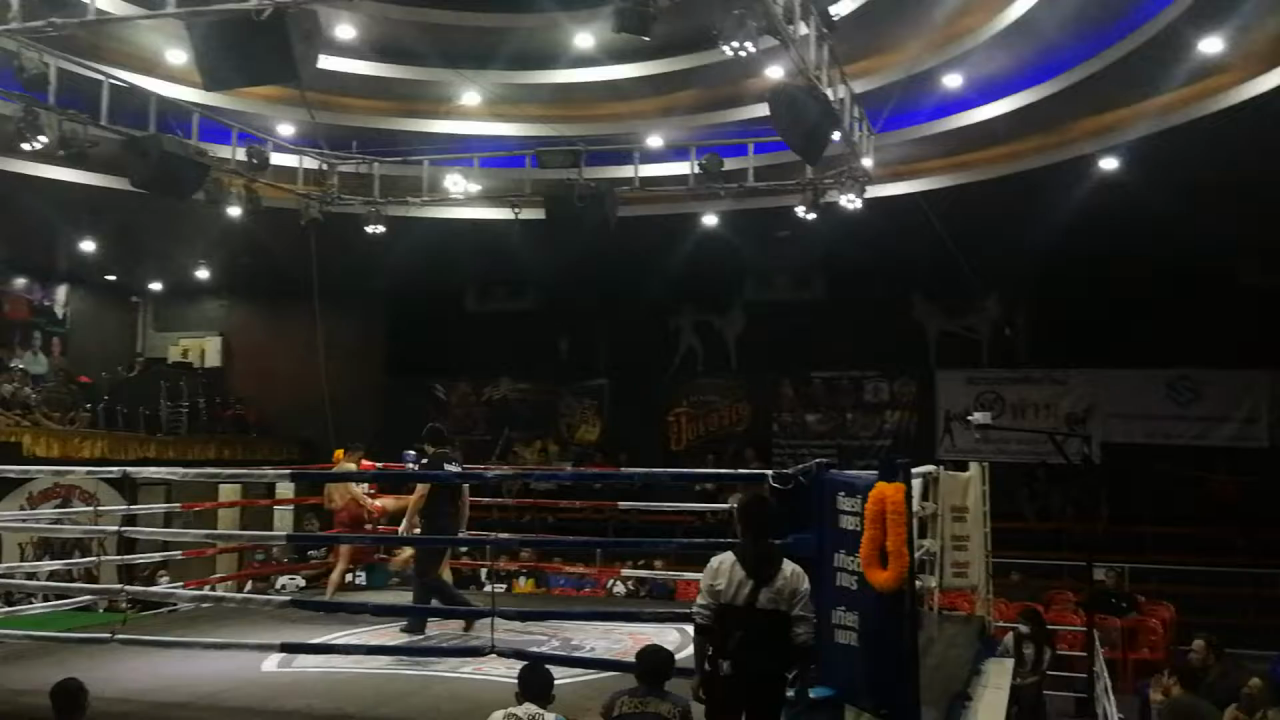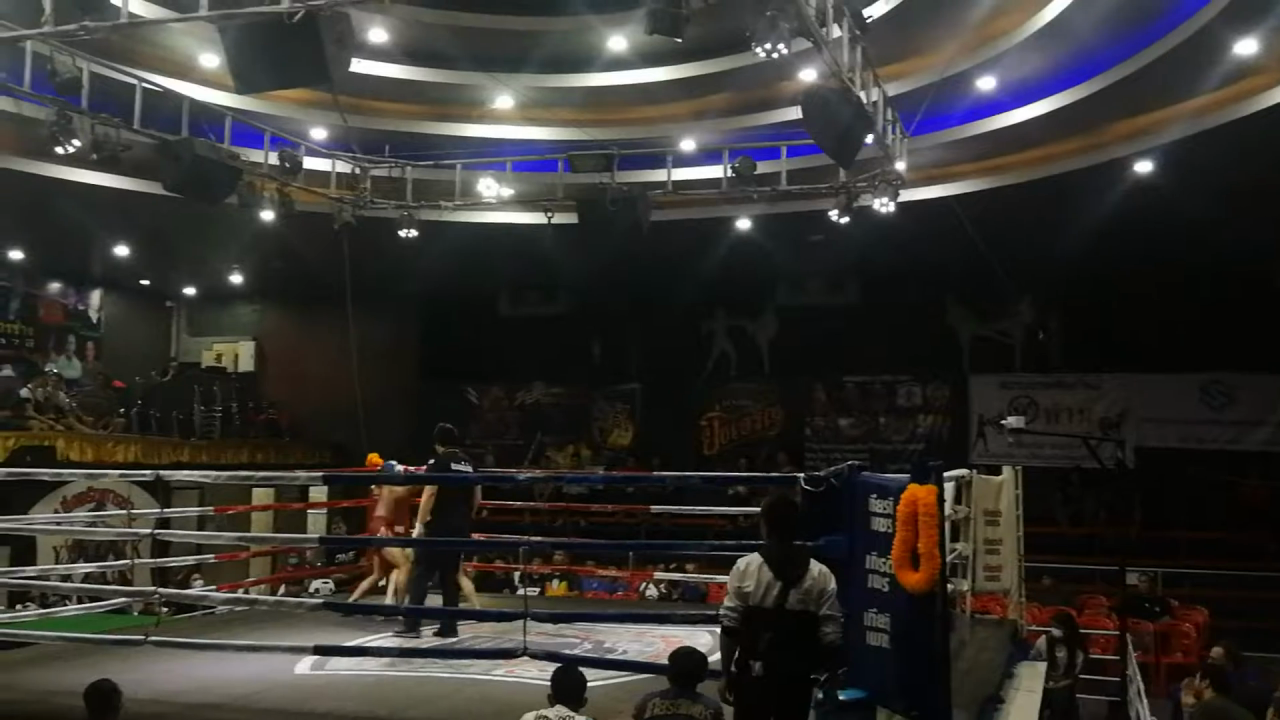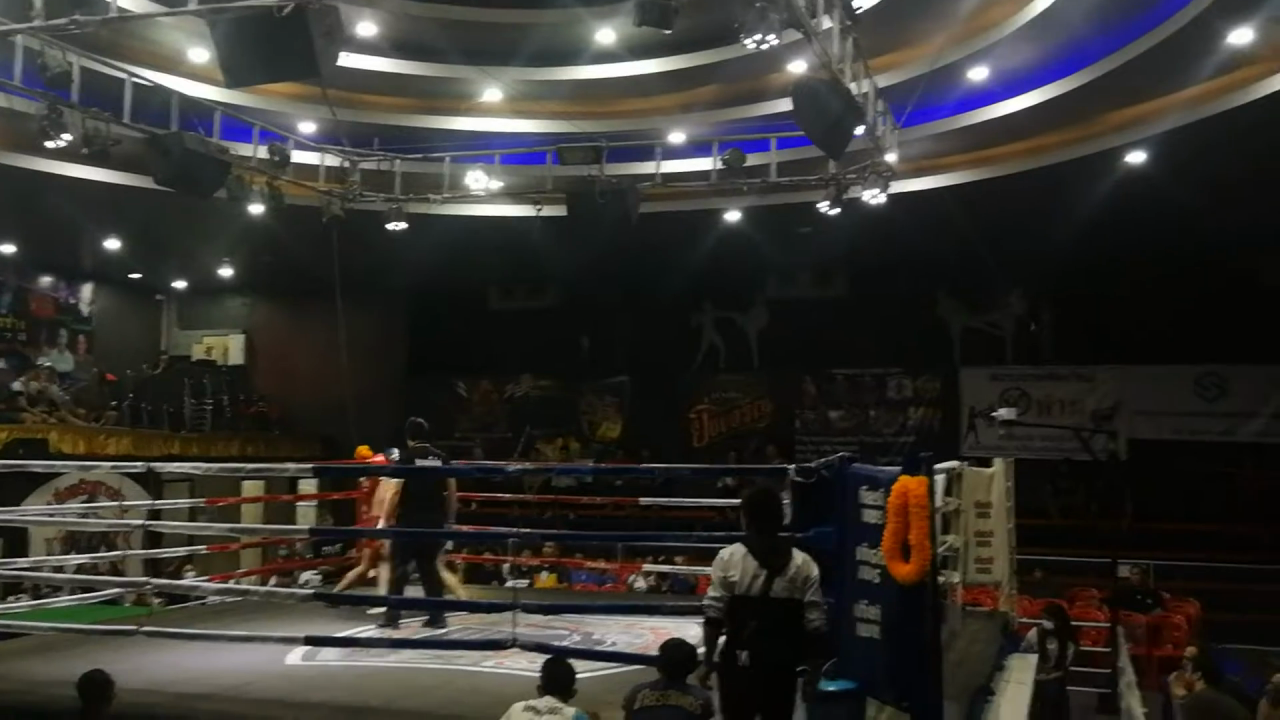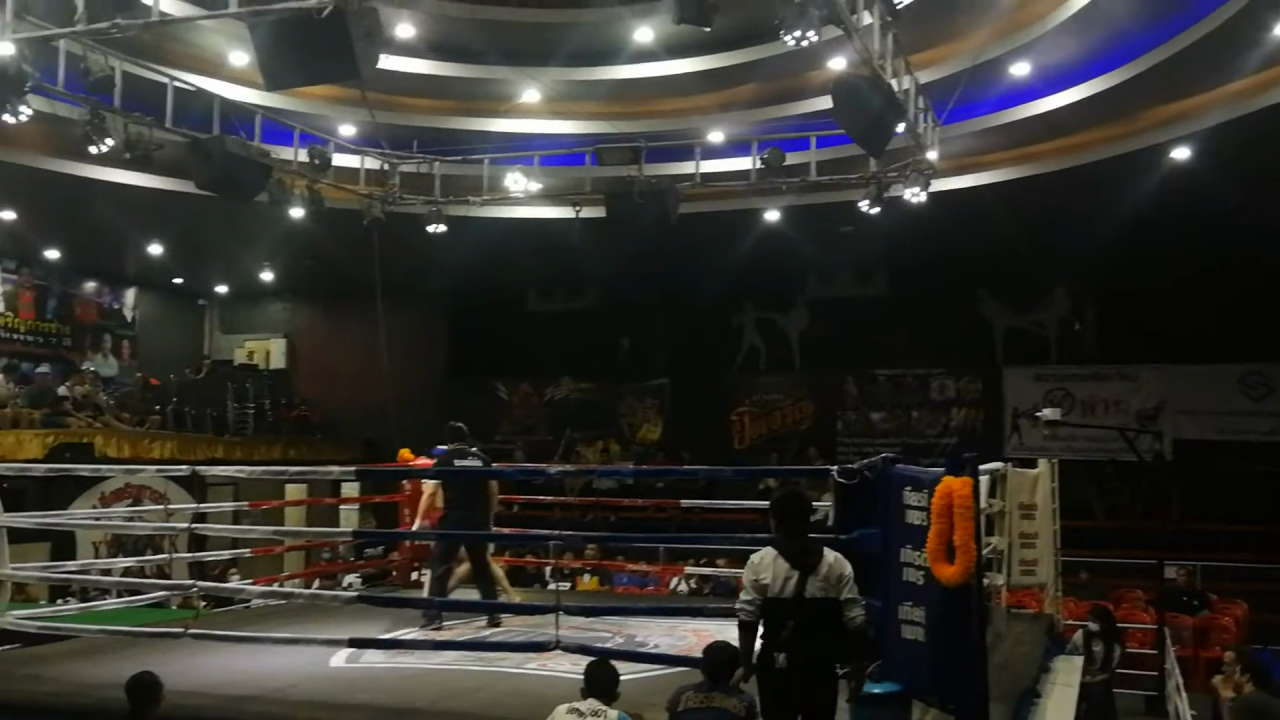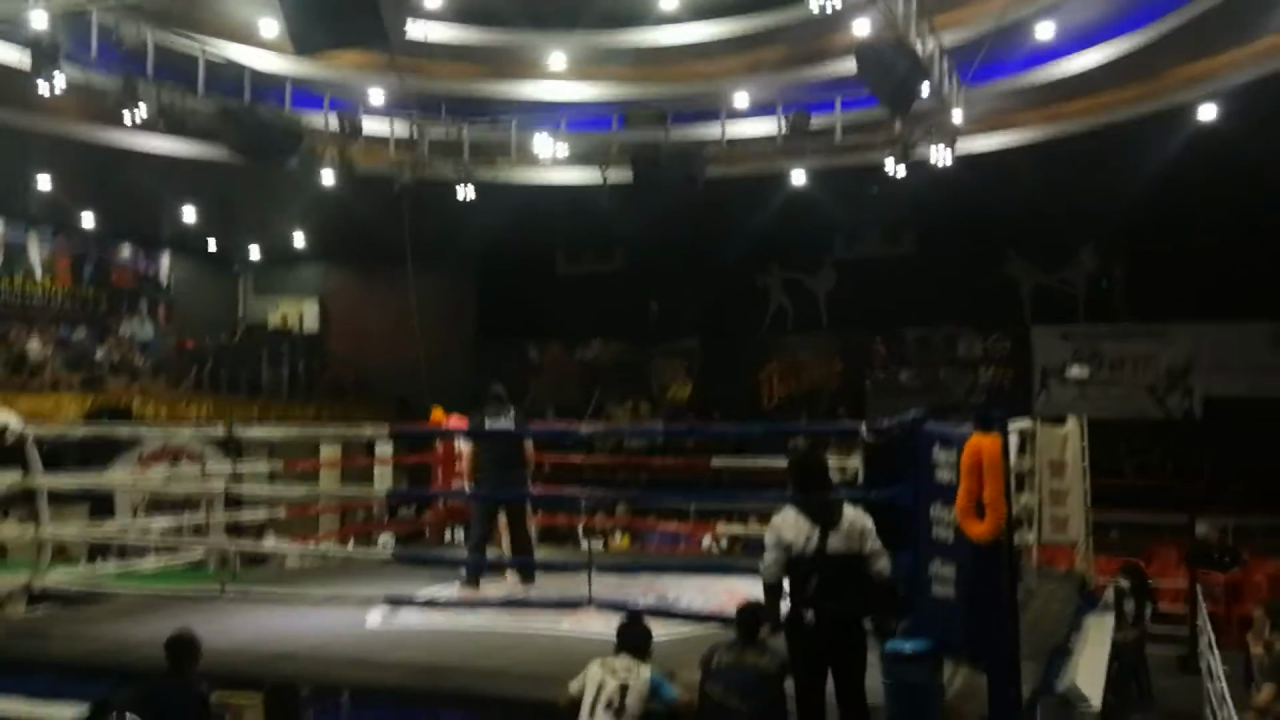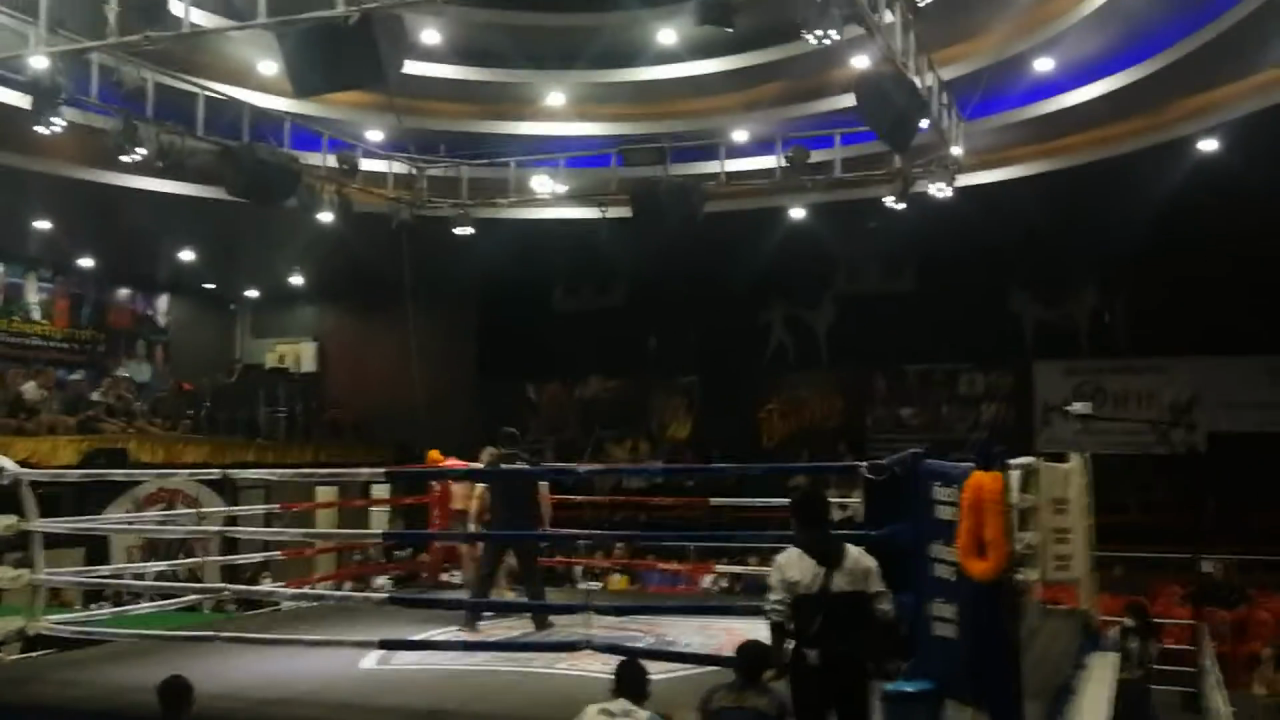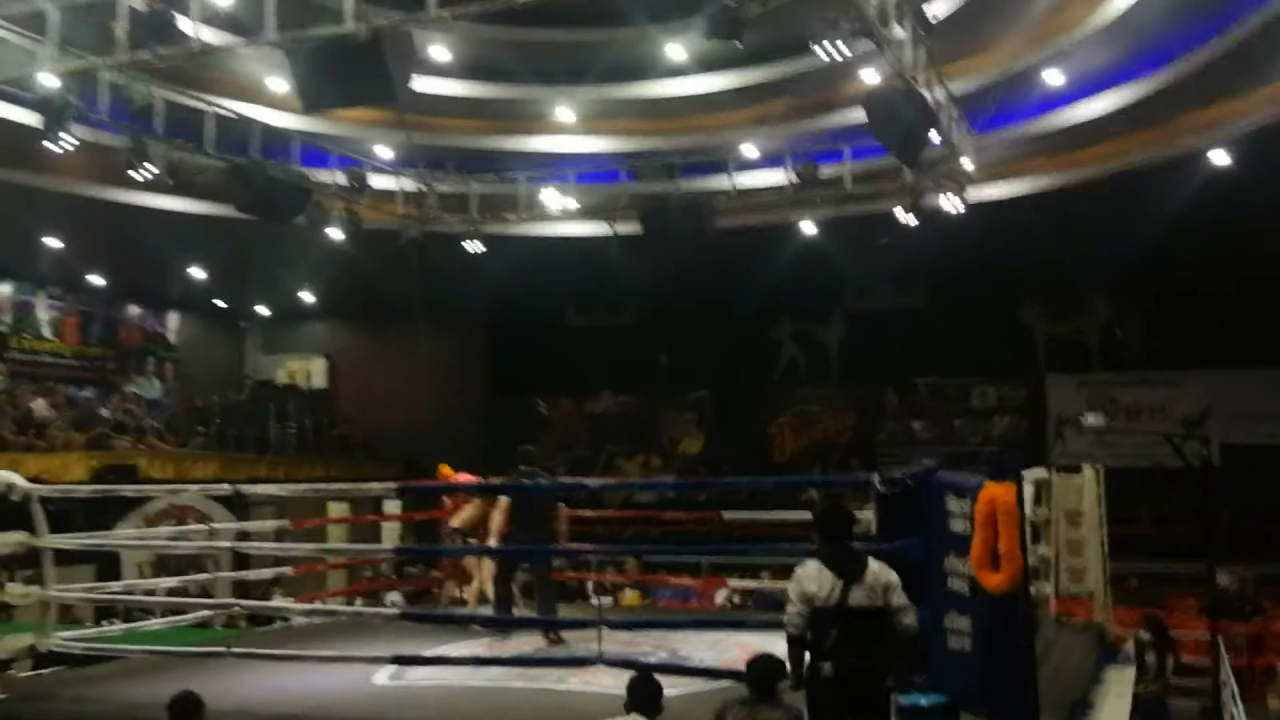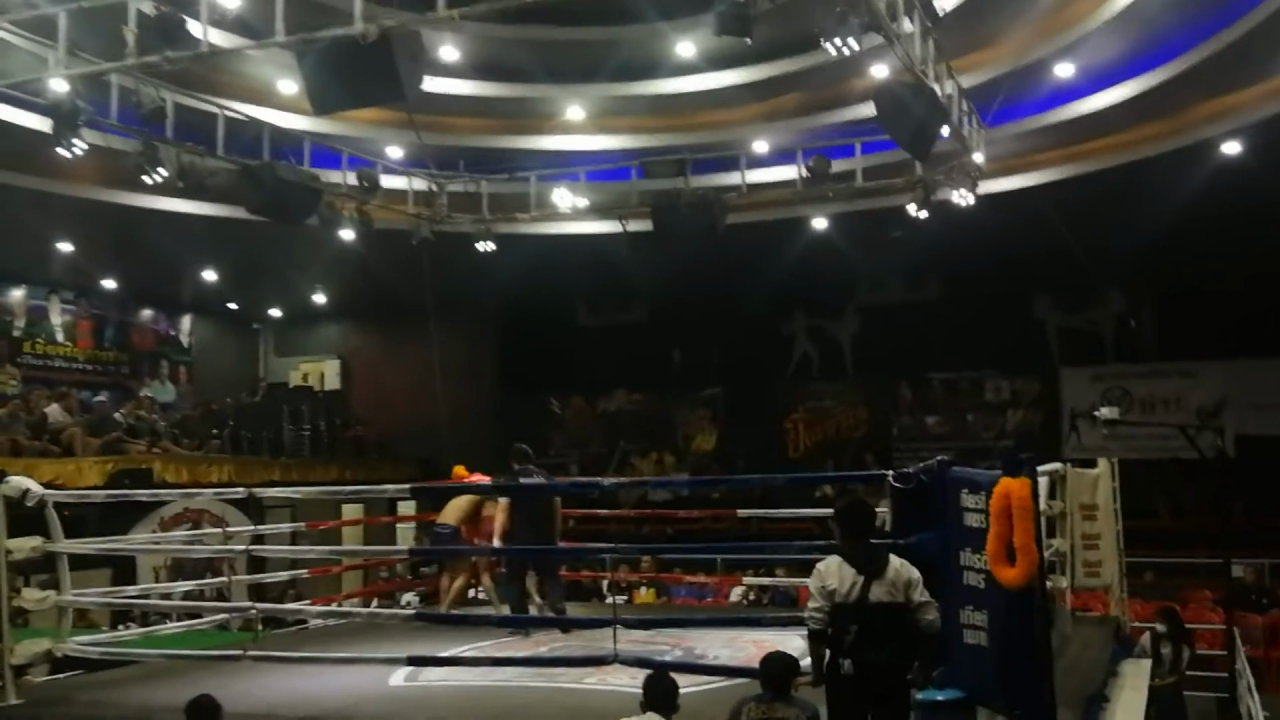
dt=0.3s
person 1, frame 1
left shoulder: (718, 566)
right shoulder: (794, 575)
left elbow: (703, 625)
right elbow: (803, 637)
left wrist: (699, 672)
right wrist: (803, 681)
left hip: (724, 673)
right hip: (769, 677)
person 1, frame 2
left shoulder: (745, 568)
right shoulder: (821, 575)
left elbow: (730, 628)
right elbow: (831, 637)
left wrist: (726, 674)
left hip: (753, 675)
right hip: (796, 678)
person 1, frame 3
left shoulder: (729, 558)
right shoulder: (803, 564)
left elbow: (714, 616)
right elbow: (815, 623)
left wrist: (709, 662)
right wrist: (813, 668)
left hip: (738, 663)
right hip: (781, 666)
person 1, frame 4
left shoulder: (760, 562)
right shoulder: (836, 563)
left elbow: (748, 620)
right elbow: (855, 621)
left wrist: (746, 664)
right wrist: (857, 665)
left hip: (777, 665)
right hip: (821, 667)
person 1, frame 5
left shoulder: (783, 522)
right shoulder: (857, 518)
left elbow: (772, 579)
right elbow: (880, 572)
left wrist: (773, 619)
left hip: (806, 622)
right hip: (849, 622)
left knee: (810, 696)
right knee: (852, 696)
person 1, frame 6
left shoulder: (786, 563)
right shoulder: (860, 558)
left elbow: (778, 620)
right elbow: (884, 613)
left wrist: (779, 662)
right wrist: (877, 654)
left hip: (810, 662)
right hip: (852, 661)
person 1, frame 7
left shoulder: (805, 575)
right shoulder: (882, 573)
left elbow: (796, 633)
right elbow: (906, 627)
left wrist: (797, 674)
right wrist: (894, 666)
left hip: (827, 676)
right hip: (871, 675)
person 1, frame 8
left shoulder: (826, 571)
right shoulder: (903, 569)
left elbow: (817, 629)
right elbow: (929, 622)
left wrist: (818, 671)
right wrist: (918, 663)
left hip: (847, 672)
right hip: (892, 671)
person 2, frame 1
left shoulder: (430, 462)
right shoulder: (456, 464)
left elbow: (420, 494)
right elbow: (465, 500)
left wrist: (407, 521)
right wrist: (461, 527)
left hip: (433, 525)
right hip: (449, 526)
left knee: (426, 574)
right knee: (425, 572)
left ankle: (465, 608)
right ankle: (416, 623)
person 2, frame 2
left shoulder: (438, 462)
right shoulder: (469, 464)
left elbow: (429, 494)
right elbow: (476, 499)
left wrist: (419, 524)
left hip: (439, 526)
right hip: (461, 528)
left knee: (421, 573)
right knee: (449, 576)
left ankle: (411, 625)
right ankle: (449, 626)
person 2, frame 3
left shoulder: (406, 458)
right shoulder: (442, 458)
left elbow: (395, 491)
right elbow: (452, 492)
right wrist: (449, 518)
left hip: (410, 521)
right hip: (435, 521)
left knee: (399, 568)
right knee: (430, 568)
left ankle: (392, 617)
right ankle: (436, 616)
person 2, frame 4
left shoulder: (444, 460)
right shoulder: (483, 459)
right elbow: (493, 493)
right wrist: (489, 517)
left hip: (453, 521)
right hip: (478, 521)
left knee: (440, 567)
right knee: (482, 567)
left ankle: (434, 616)
right ankle: (493, 614)
person 2, frame 5
left shoulder: (477, 422)
right shoulder: (518, 421)
left elbow: (467, 455)
right elbow: (529, 454)
left wrist: (468, 480)
right wrist: (526, 478)
left hip: (486, 484)
right hip: (515, 483)
left knee: (479, 532)
right knee: (519, 529)
left ankle: (472, 578)
right ankle: (527, 574)
person 2, frame 6
left shoulder: (493, 465)
left elbow: (479, 496)
right elbow: (544, 497)
left wrist: (473, 522)
right wrist: (545, 524)
left hip: (499, 526)
right hip: (526, 526)
left knee: (486, 572)
right knee: (531, 573)
left ankle: (472, 619)
right ankle: (540, 618)
person 2, frame 7
left shoulder: (514, 481)
right shoulder: (550, 483)
left elbow: (502, 509)
right elbow: (561, 516)
left wrist: (494, 537)
right wrist: (562, 543)
left hip: (515, 539)
right hip: (542, 541)
left knee: (503, 578)
right knee: (544, 585)
right ankle: (550, 629)
person 2, frame 8
left shoulder: (508, 481)
right shoulder: (547, 478)
left elbow: (503, 510)
right elbow: (557, 510)
left wrist: (497, 538)
right wrist: (556, 537)
left hip: (518, 538)
right hip: (544, 537)
left knee: (516, 580)
right knee: (550, 576)
right ankle: (558, 607)
